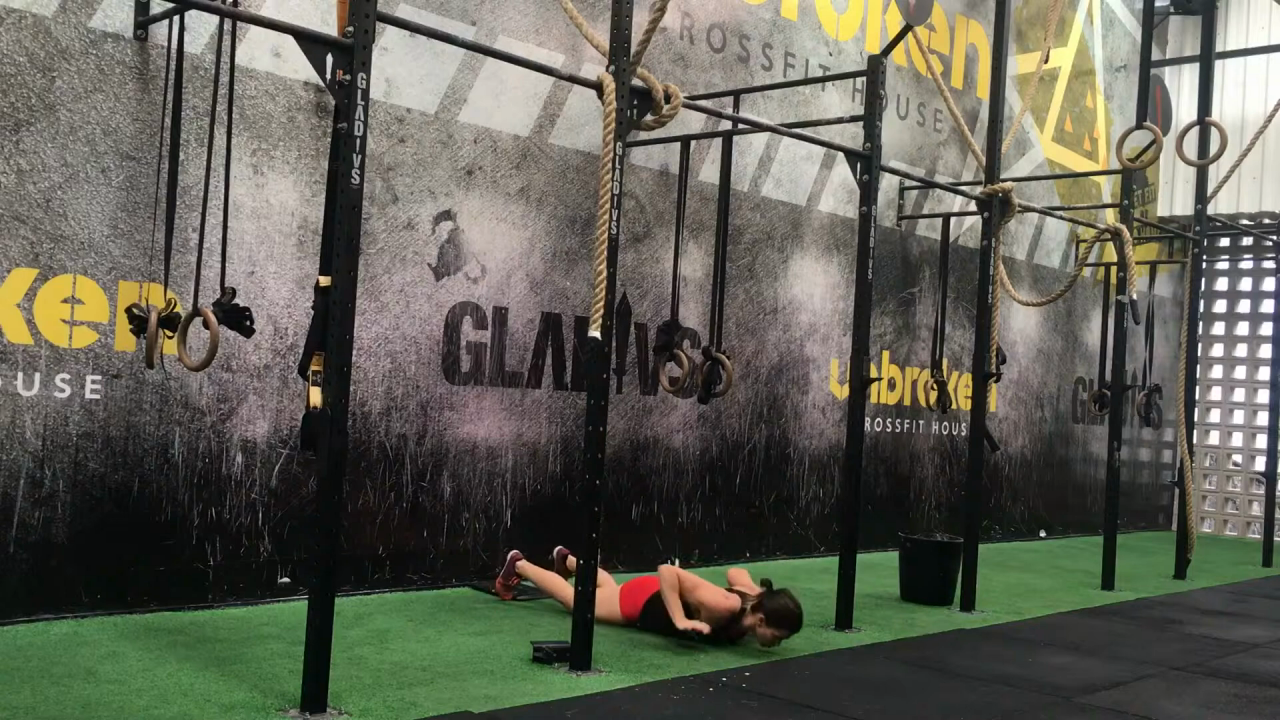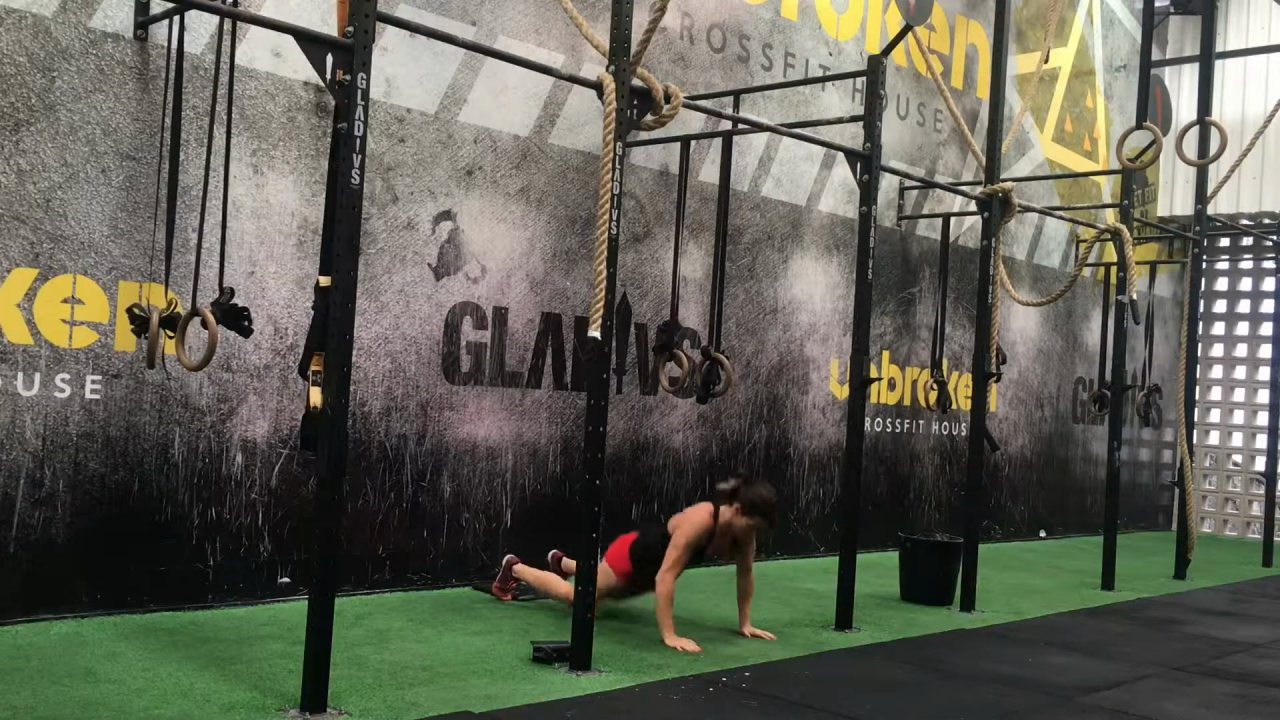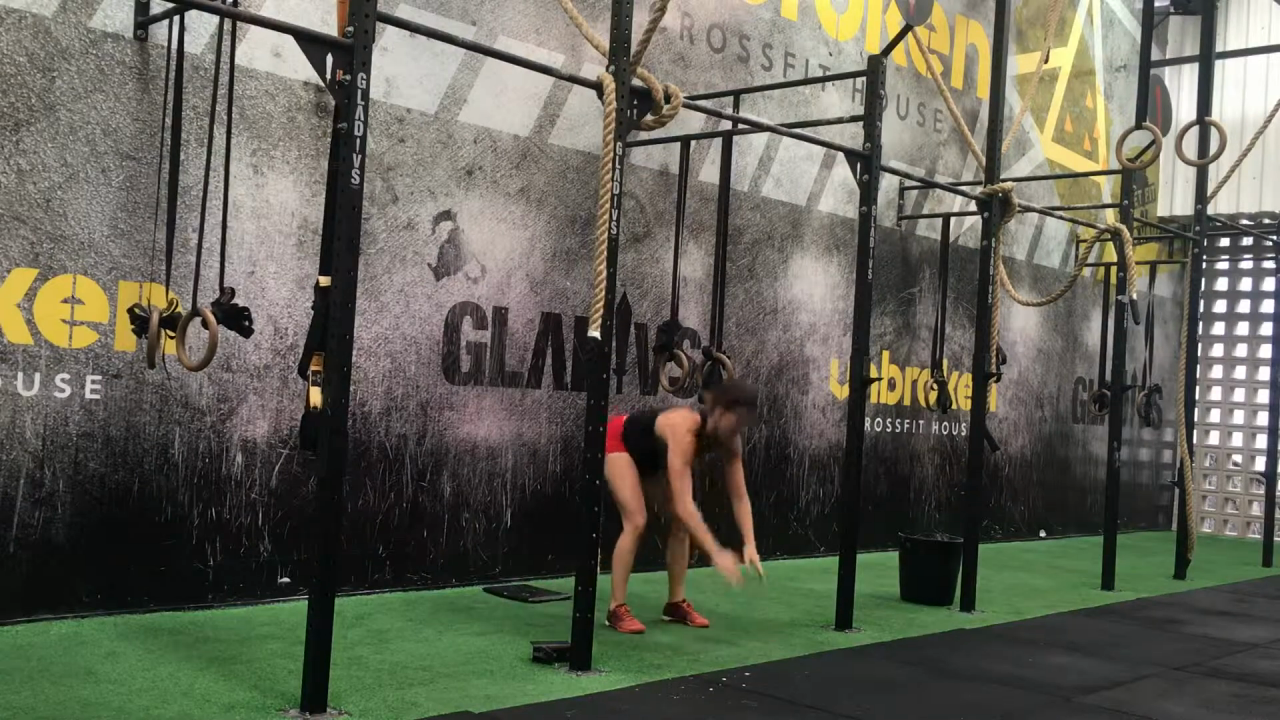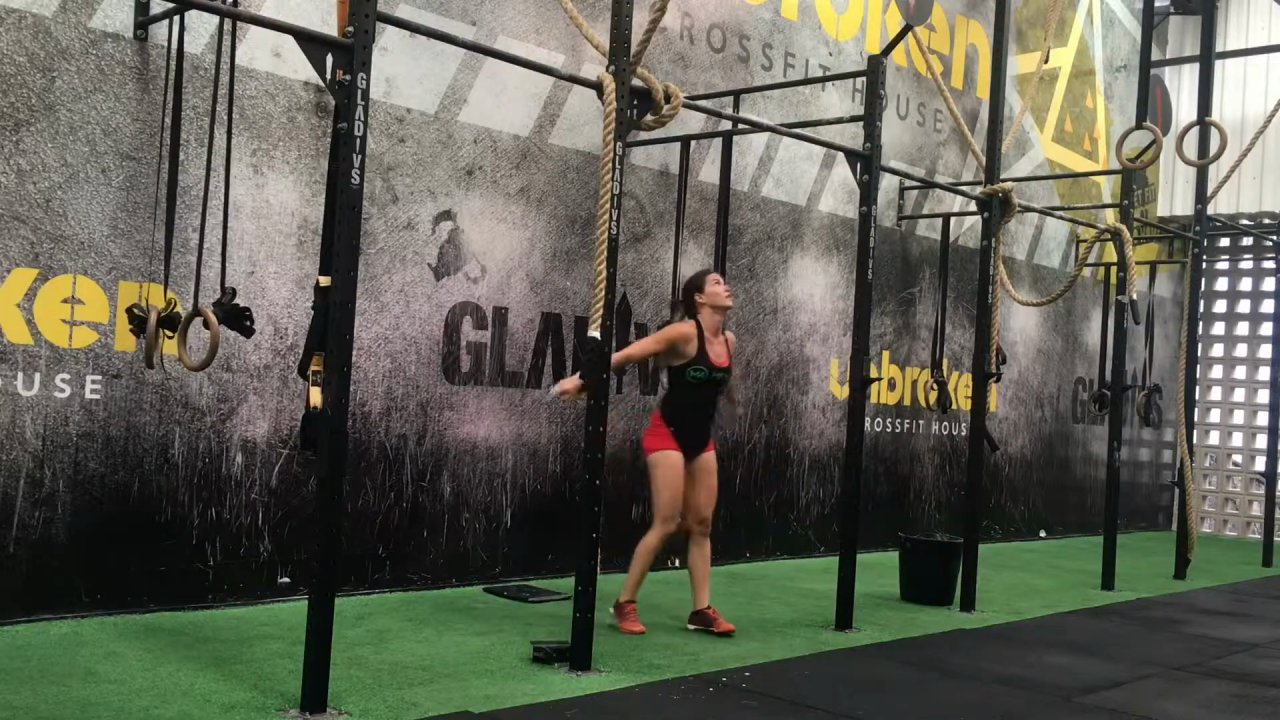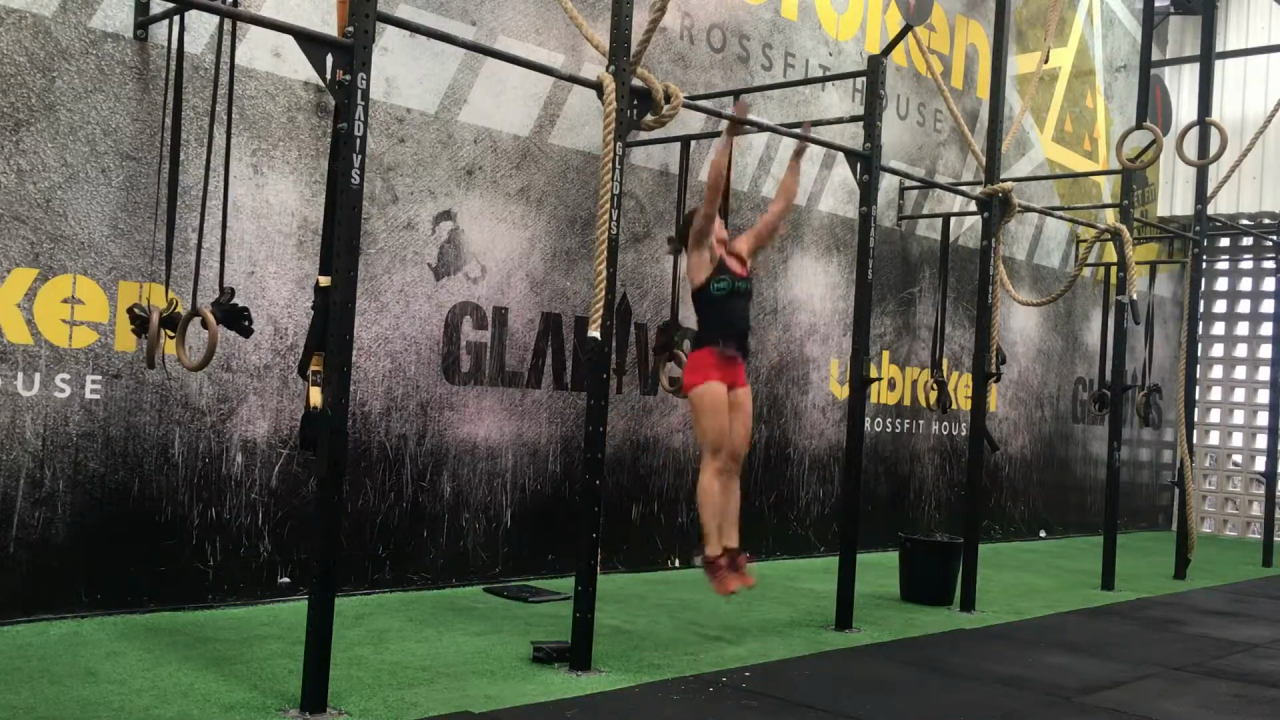
dt=0.7s
person 1, frame 1
left shoulder: (754, 600)
right shoulder: (722, 608)
left elbow: (734, 571)
right elbow: (666, 570)
right wrist: (680, 619)
left hip: (660, 596)
right hip: (641, 605)
left knee: (610, 585)
right knee: (574, 599)
left ankle: (567, 559)
right ankle: (519, 564)
person 1, frame 2
left shoulder: (739, 522)
right shoulder: (700, 521)
left elbow: (745, 573)
right elbow: (666, 576)
left wrist: (745, 623)
right wrist: (669, 635)
left hip: (646, 561)
right hip: (631, 557)
left knee: (592, 577)
right knee: (569, 593)
left ankle: (561, 559)
right ankle: (514, 569)
person 1, frame 3
left shoulder: (729, 439)
right shoulder: (684, 429)
left elbow: (739, 496)
right elbow: (683, 503)
left wrist: (749, 545)
right wrist: (716, 553)
left hip: (652, 456)
right hip: (620, 443)
left knee: (681, 521)
right knee: (636, 521)
left ankle: (676, 603)
right ankle: (617, 609)
person 1, frame 4
left shoulder: (728, 340)
right shoulder: (683, 333)
right elbow: (625, 356)
left wrist: (730, 395)
right wrist: (579, 379)
left hip: (702, 441)
right hip: (667, 435)
left knee: (702, 525)
right knee: (667, 524)
left ankle: (702, 609)
right ankle: (624, 602)
person 1, frame 5
left shoulder: (740, 253)
right shoulder: (699, 254)
left elbow: (781, 205)
right elbow: (711, 190)
left wrist: (797, 157)
right wrist: (729, 134)
left hip: (736, 368)
right hip: (707, 364)
left knee: (734, 463)
right knee: (716, 460)
left ankle: (730, 550)
right ankle: (713, 555)
